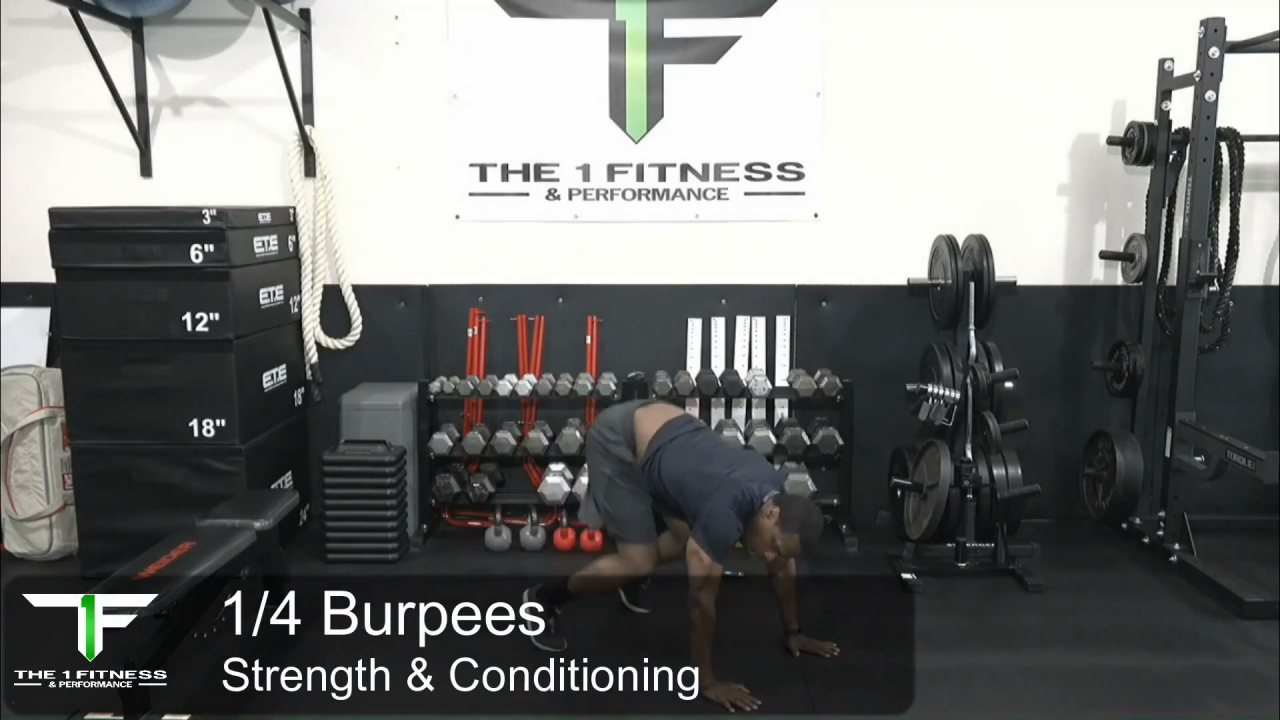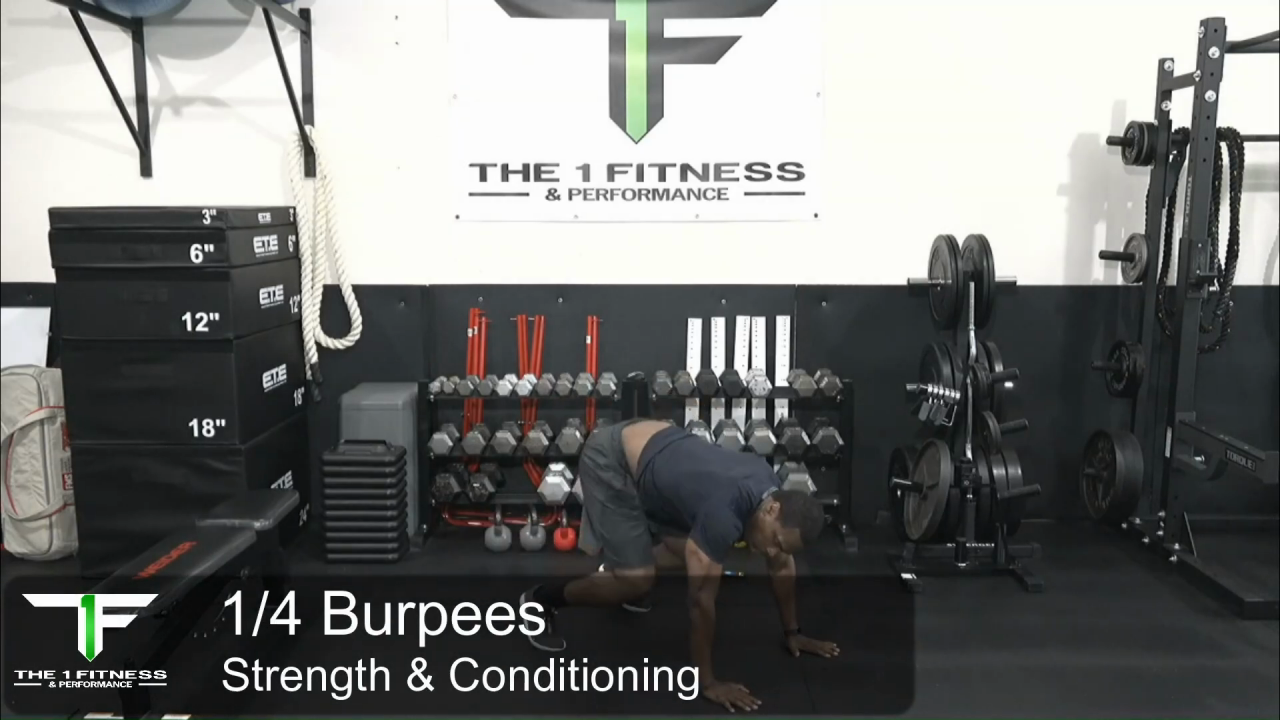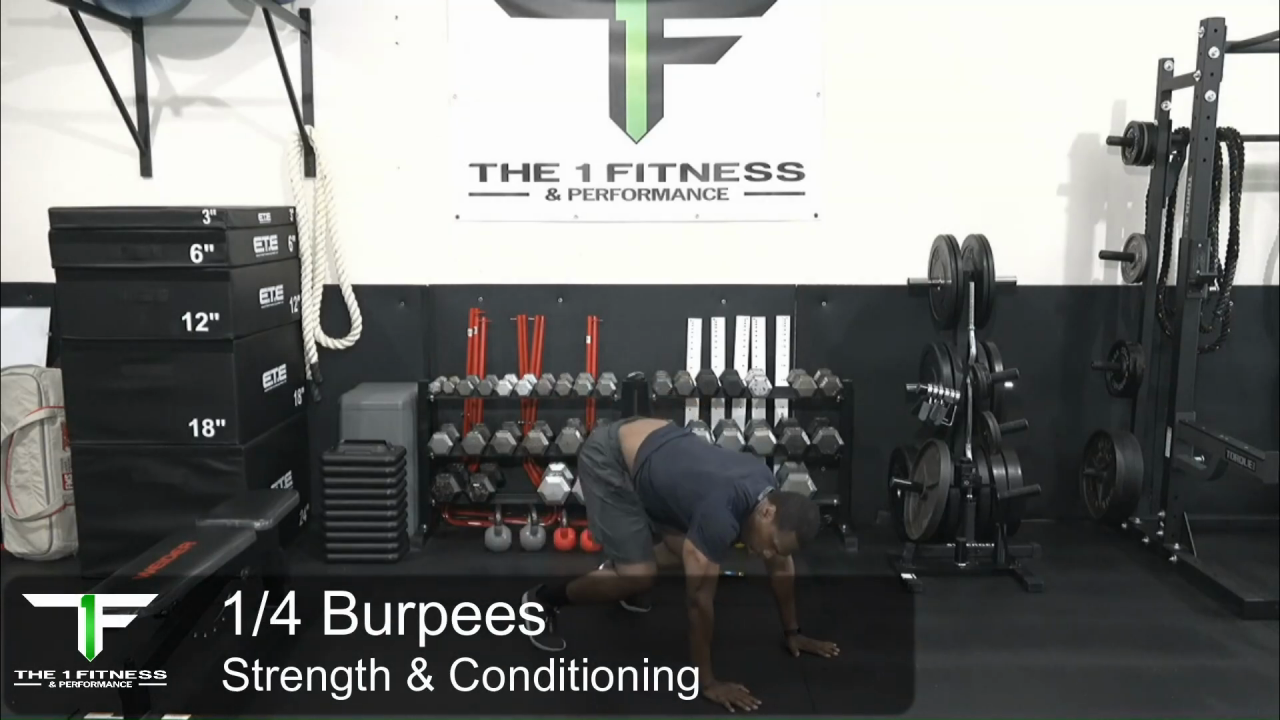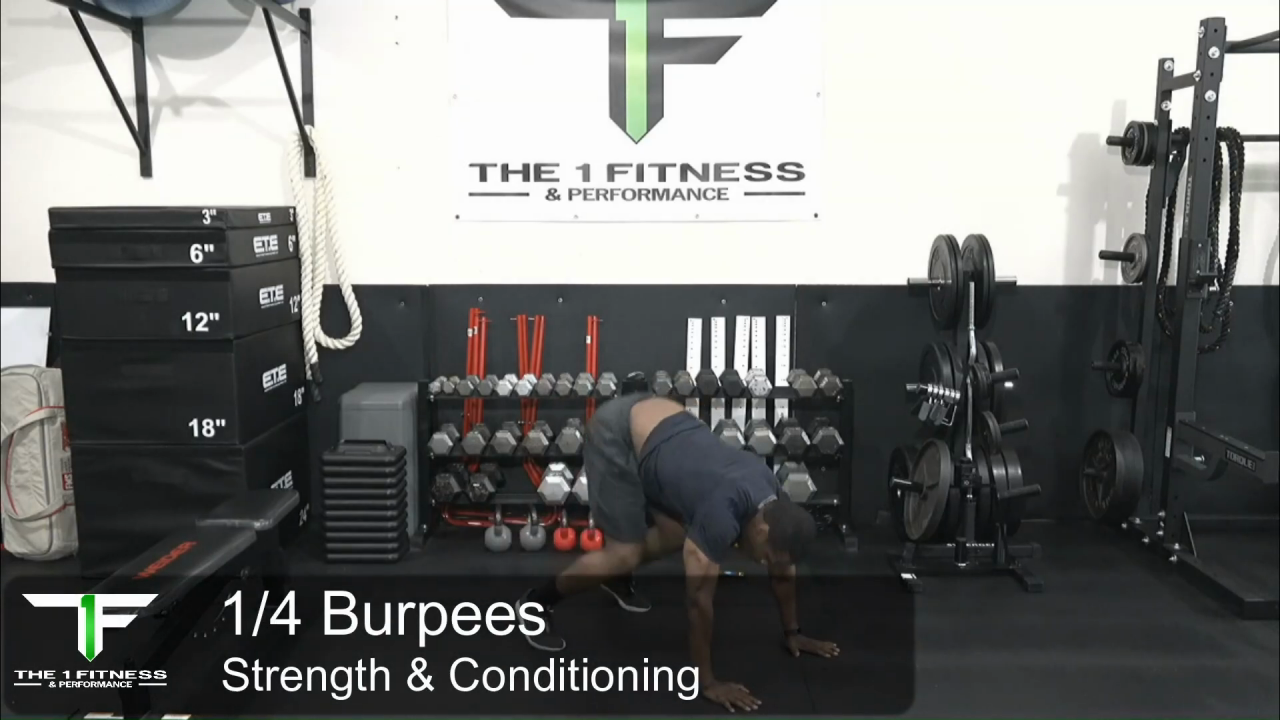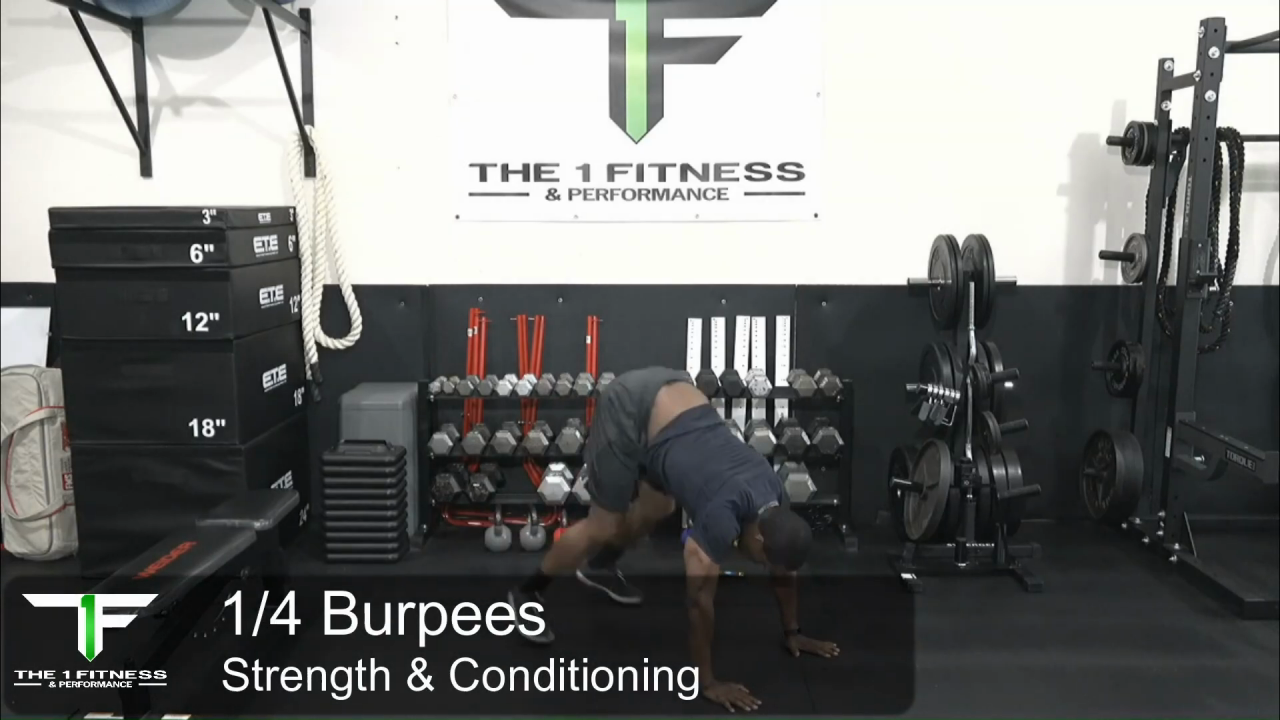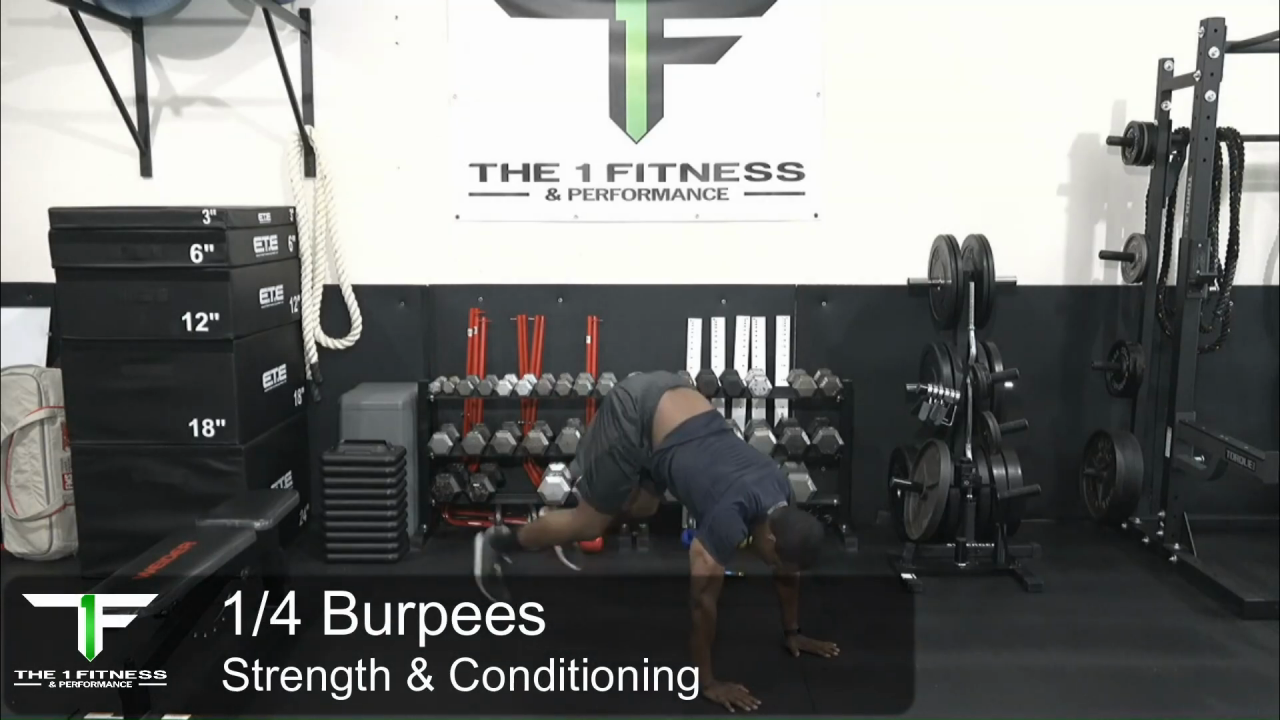
dt=0.1s
person 1, frame 1
left shoulder: (776, 495)
right shoulder: (725, 512)
left elbow: (783, 567)
right elbow: (702, 598)
left wrist: (793, 633)
right wrist: (707, 682)
left hip: (659, 424)
right hip: (619, 439)
left knee: (694, 538)
right knee: (638, 565)
right ankle: (544, 598)
person 1, frame 2
left shoulder: (775, 495)
right shoulder: (725, 512)
left elbow: (783, 567)
right elbow: (702, 599)
left wrist: (793, 633)
right wrist: (707, 682)
left hip: (650, 441)
right hip: (612, 457)
left knee: (689, 551)
right knee: (637, 581)
left ankle: (616, 573)
right ankle: (541, 600)
person 1, frame 3
left shoulder: (772, 497)
right shoulder: (721, 514)
left elbow: (782, 568)
right elbow: (699, 600)
left wrist: (793, 634)
right wrist: (708, 682)
left hip: (647, 437)
right hip: (610, 454)
left knee: (688, 549)
right knee: (639, 576)
left ankle: (616, 578)
right ankle: (542, 600)
person 1, frame 4
left shoulder: (773, 505)
right shoulder: (721, 515)
left elbow: (783, 569)
right elbow: (700, 598)
left wrist: (793, 633)
right wrist: (707, 682)
left hip: (657, 420)
right hip: (617, 432)
left knee: (678, 536)
right knee: (625, 557)
left ankle: (614, 577)
right ankle: (537, 599)
person 1, frame 5
left shoulder: (774, 507)
right shoulder: (725, 515)
left elbow: (783, 572)
right elbow: (700, 598)
left wrist: (793, 632)
right wrist: (706, 681)
right hip: (630, 404)
left knee: (657, 509)
right knee: (606, 528)
left ankle: (600, 565)
right ankle: (528, 591)
person 1, frame 6
left shoulder: (780, 496)
right shoulder: (732, 517)
left elbow: (787, 570)
right elbow: (703, 598)
left wrist: (793, 633)
right wrist: (706, 682)
right hip: (636, 411)
left knee: (642, 505)
right knee: (590, 522)
left ankle: (561, 528)
right ankle: (500, 543)
